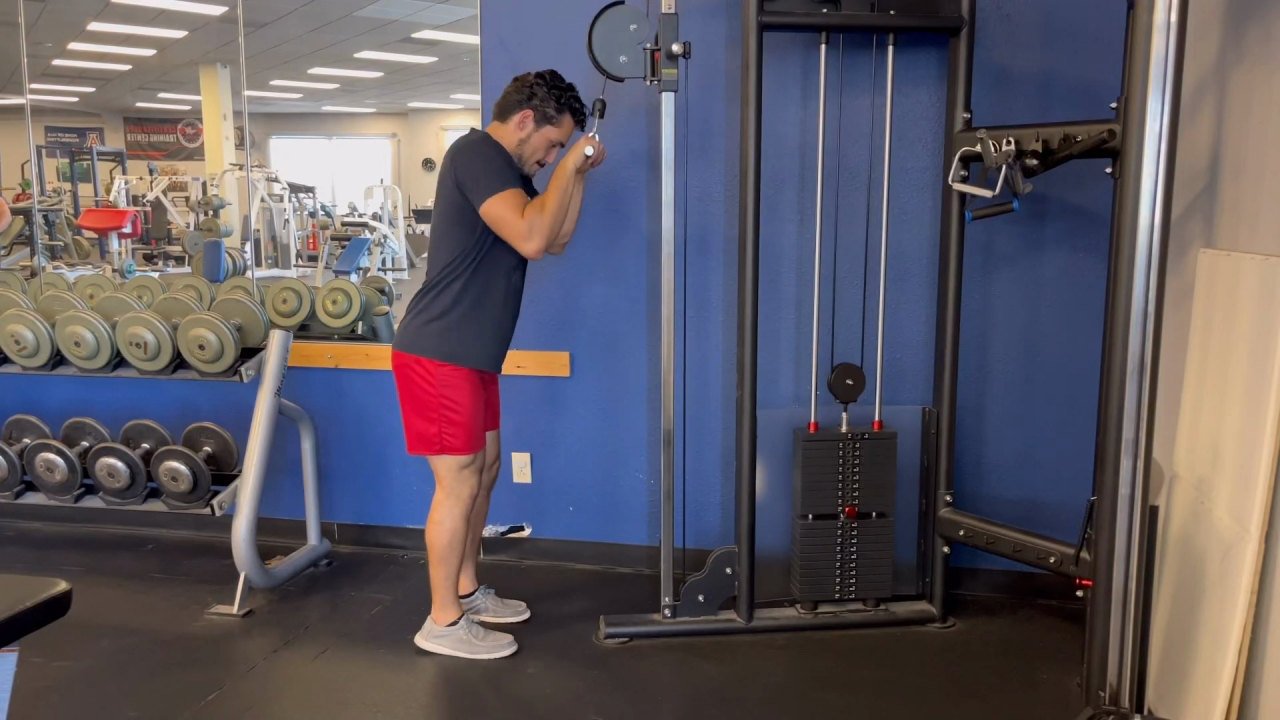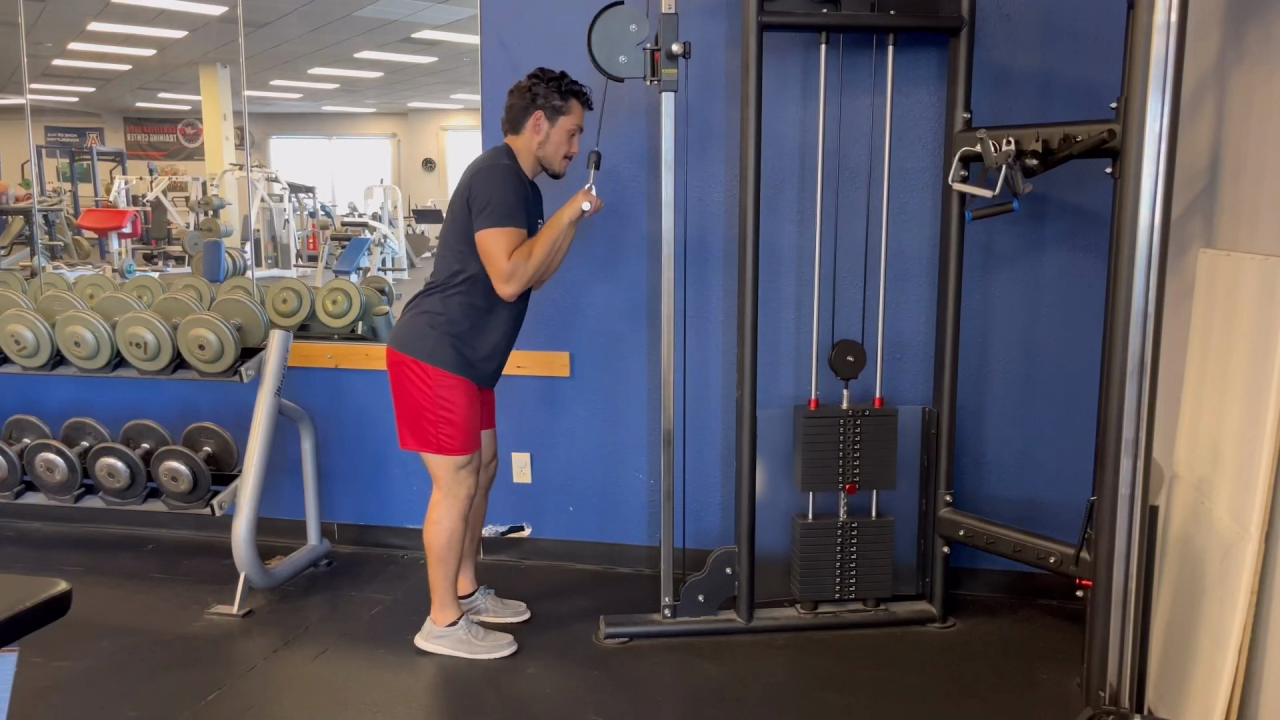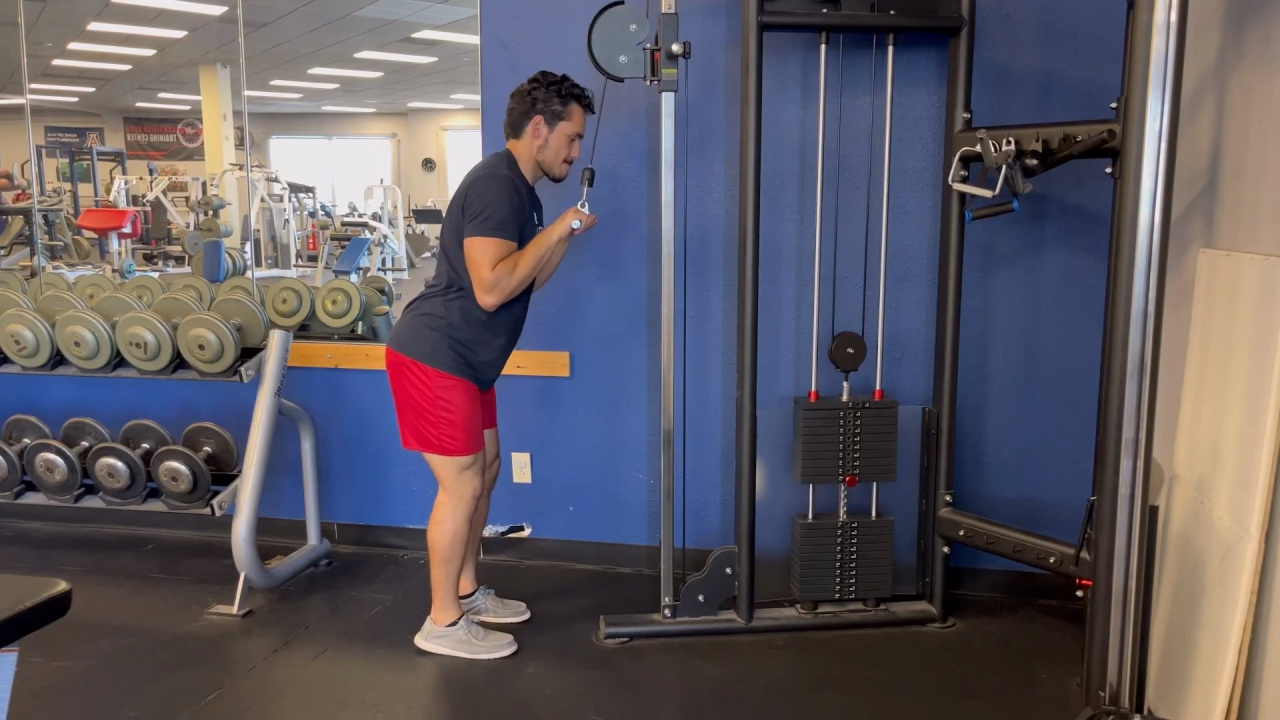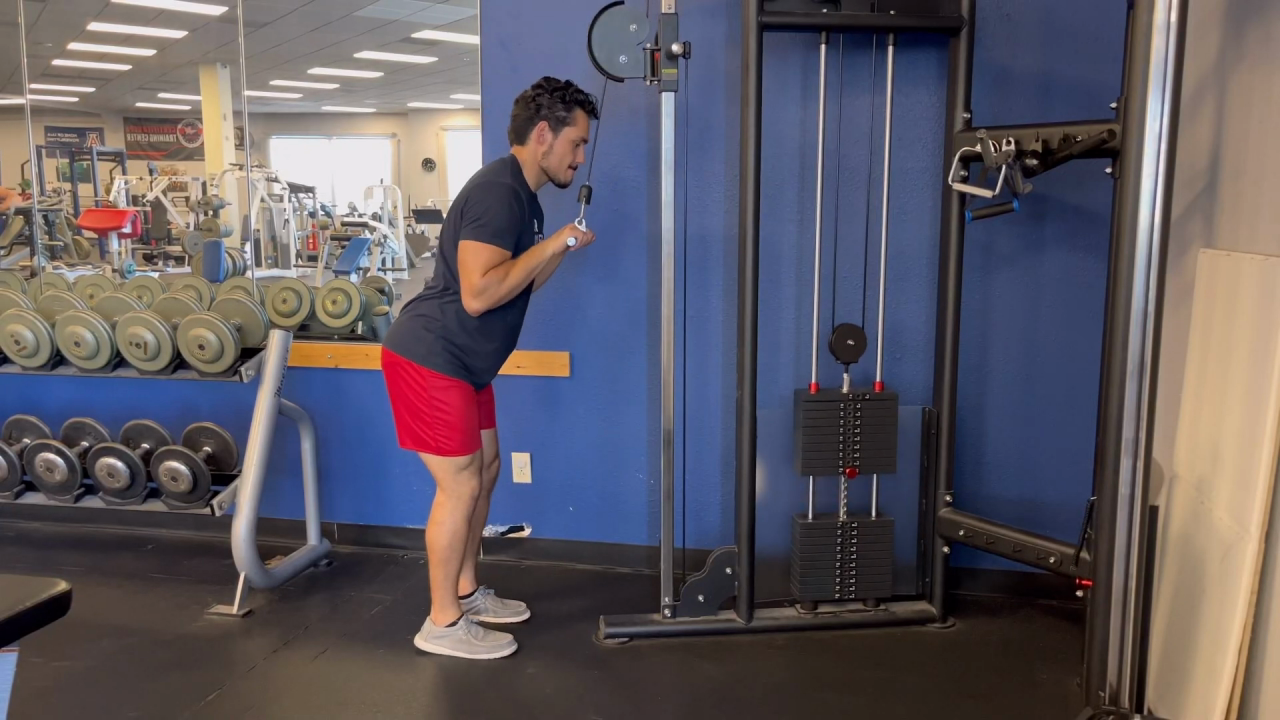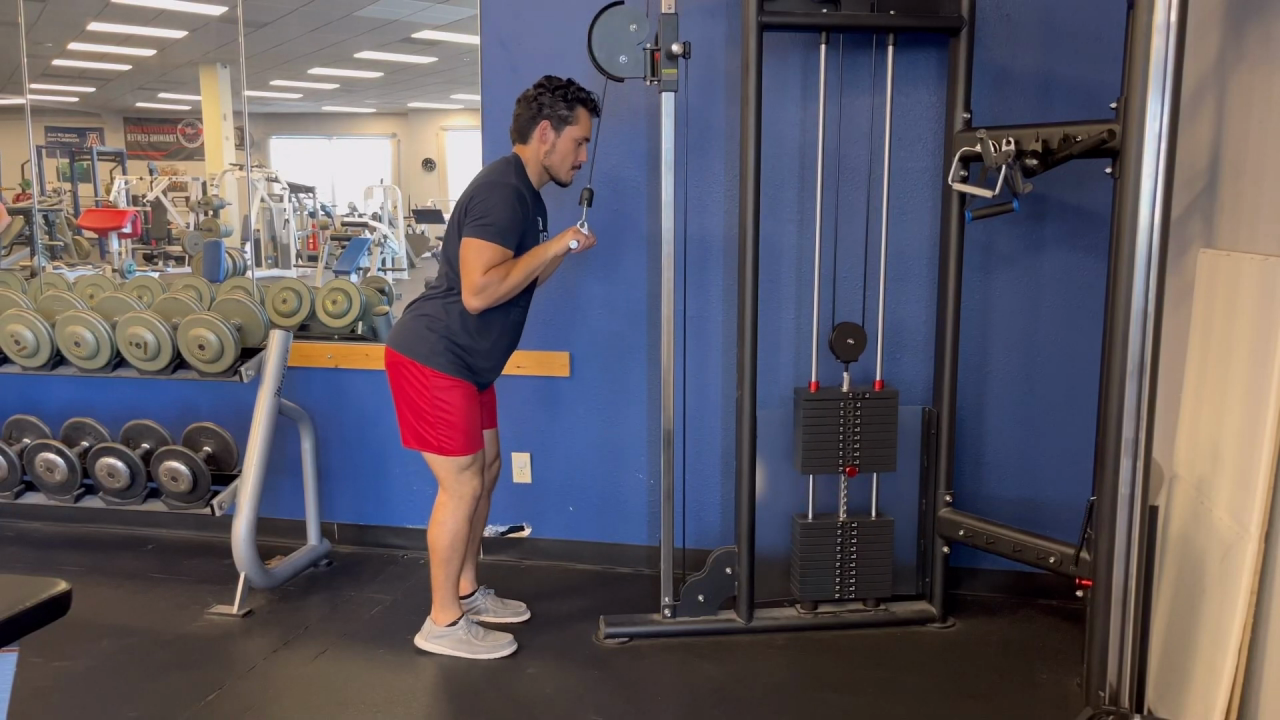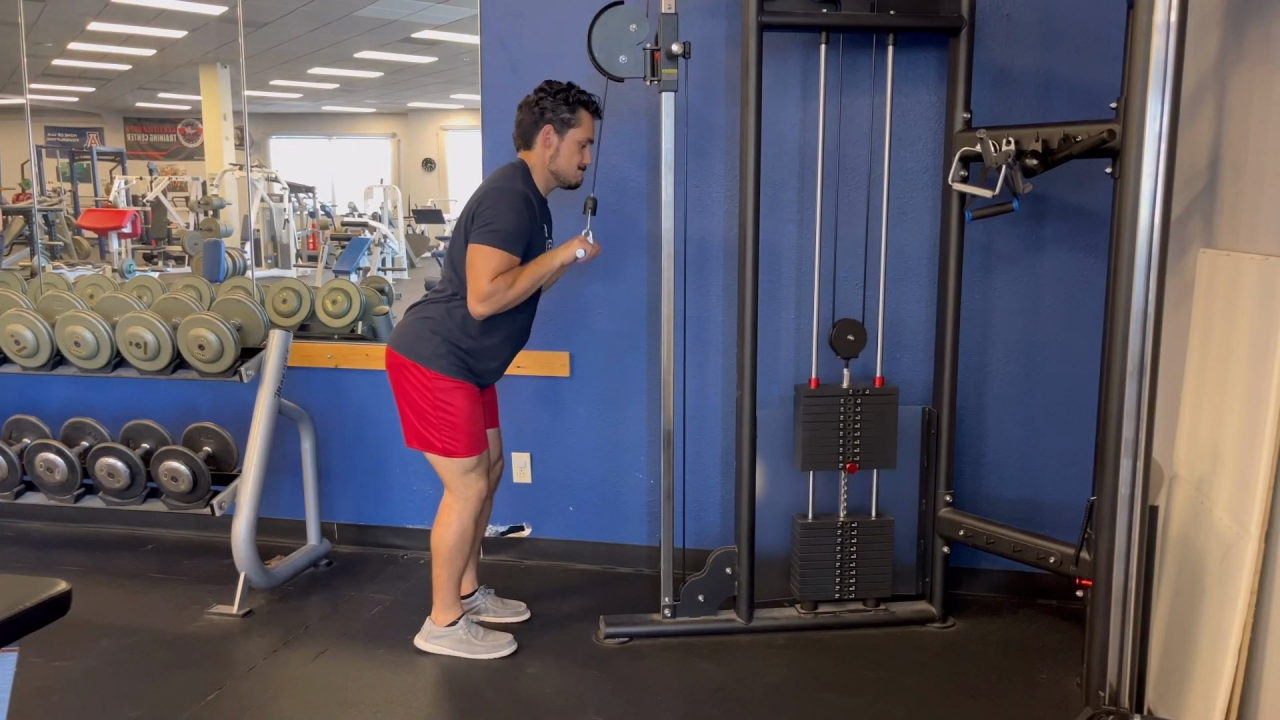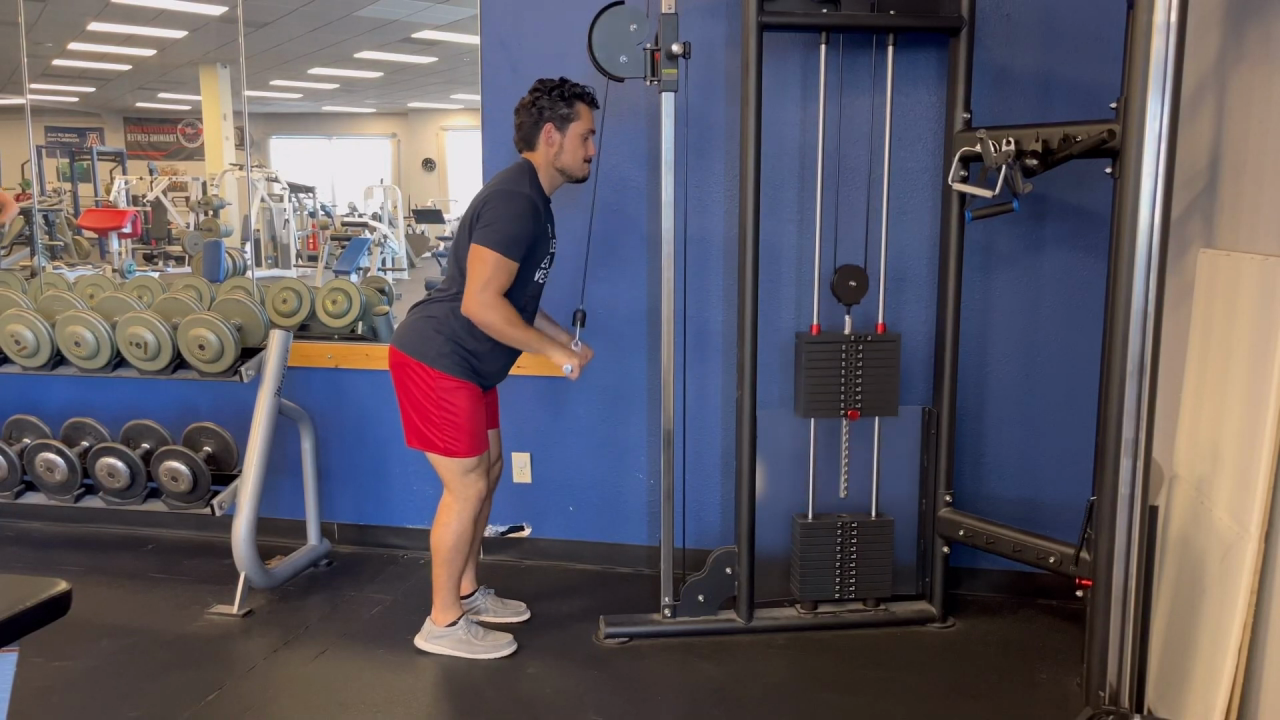
dt=0.3s
person 1, frame 1
left shoulder: (505, 168)
right shoulder: (477, 153)
left elbow: (555, 240)
right elbow: (531, 239)
left wrist: (577, 171)
right wrist: (568, 161)
left hip: (469, 350)
right hip: (439, 351)
left knee: (484, 469)
right knee: (459, 482)
left ankle: (466, 590)
right ankle: (444, 621)
person 1, frame 2
left shoulder: (519, 182)
right shoulder: (498, 177)
left elbow: (535, 275)
right elbow: (508, 280)
left wrist: (574, 218)
right wrist: (565, 213)
left hip: (464, 354)
right hip: (433, 354)
left knee: (481, 469)
right knee: (456, 484)
left ankle: (466, 592)
right ankle: (443, 623)
person 1, frame 3
left shoulder: (519, 188)
right shoulder: (495, 184)
left elbow: (526, 282)
right elbow: (491, 290)
left wrist: (566, 233)
right wrist: (555, 229)
left hip: (463, 357)
right hip: (434, 356)
left knee: (484, 470)
right knee: (463, 484)
left ankle: (467, 592)
right ankle: (444, 622)
person 1, frame 4
left shoulder: (520, 193)
right shoulder: (498, 191)
left elbow: (519, 285)
right elbow: (478, 294)
left wrist: (563, 247)
right wrist: (552, 244)
left hip: (460, 359)
right hip: (428, 357)
left knee: (484, 470)
right knee: (460, 486)
left ankle: (467, 591)
right ankle: (444, 623)
person 1, frame 5
left shoulder: (523, 191)
right shoulder: (502, 190)
left elbow: (518, 283)
right elbow: (478, 291)
left wrist: (565, 248)
right wrist: (555, 244)
left hip: (463, 359)
right hip: (432, 357)
left knee: (484, 470)
right knee: (462, 485)
left ankle: (466, 592)
right ankle: (444, 622)
person 1, frame 6
left shoulder: (526, 195)
right shoulder: (511, 197)
left elbow: (515, 284)
right elbow: (484, 297)
left wrist: (567, 257)
right wrist: (563, 258)
left hip: (462, 359)
right hip: (433, 358)
left knee: (487, 470)
right knee: (468, 486)
left ankle: (468, 592)
right ankle: (444, 623)
person 1, frame 7
left shoulder: (530, 196)
right shoulder: (516, 199)
left elbow: (512, 297)
right elbow: (479, 302)
left wrist: (559, 340)
right wrist: (553, 347)
left hip: (461, 360)
right hip: (436, 359)
left knee: (487, 471)
right knee: (467, 487)
left ankle: (467, 593)
right ankle: (444, 622)
